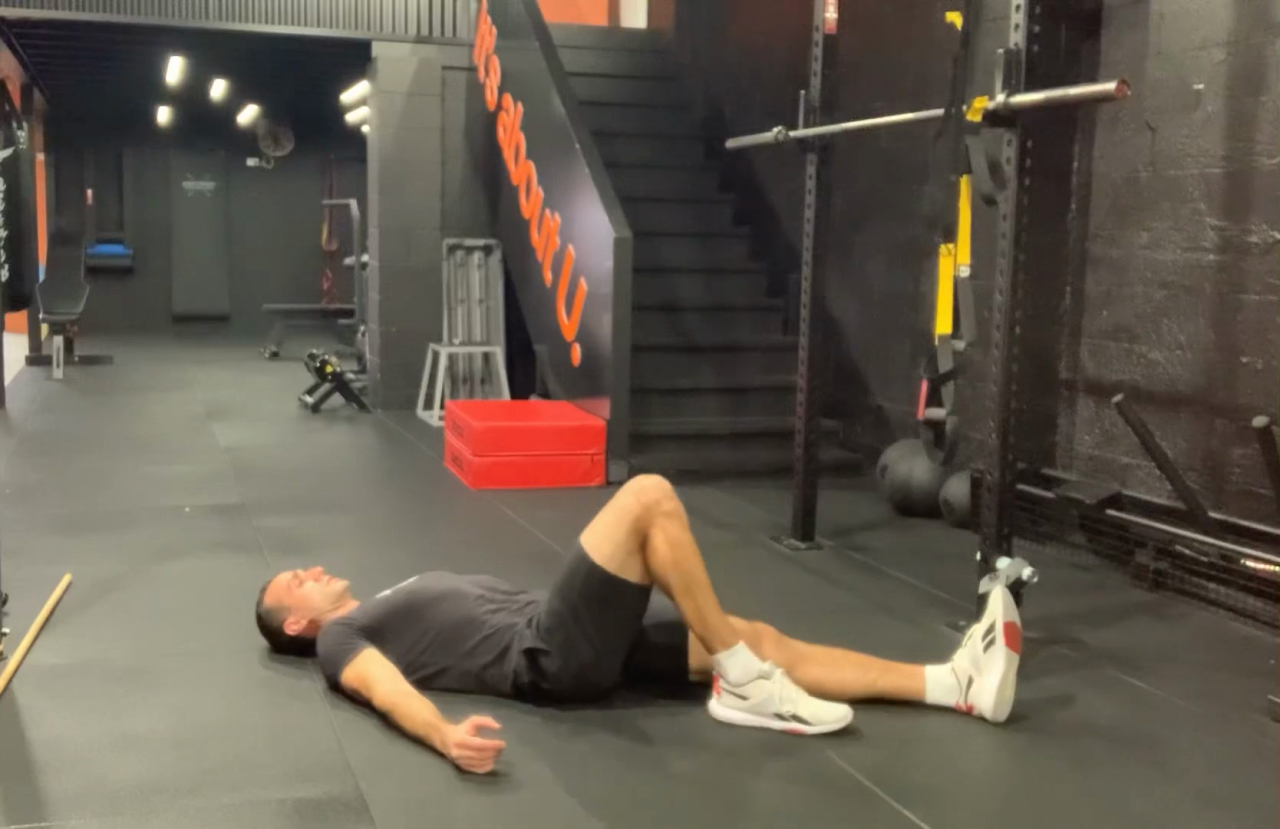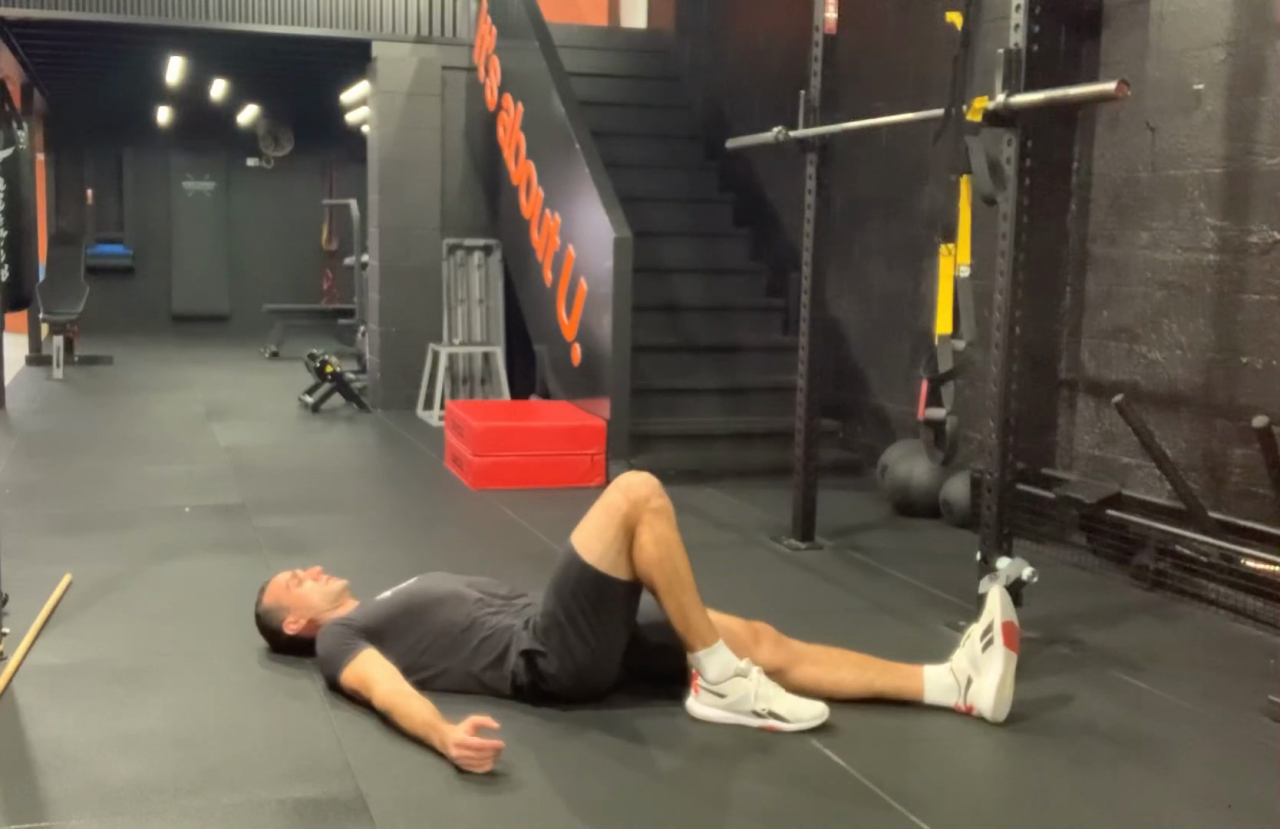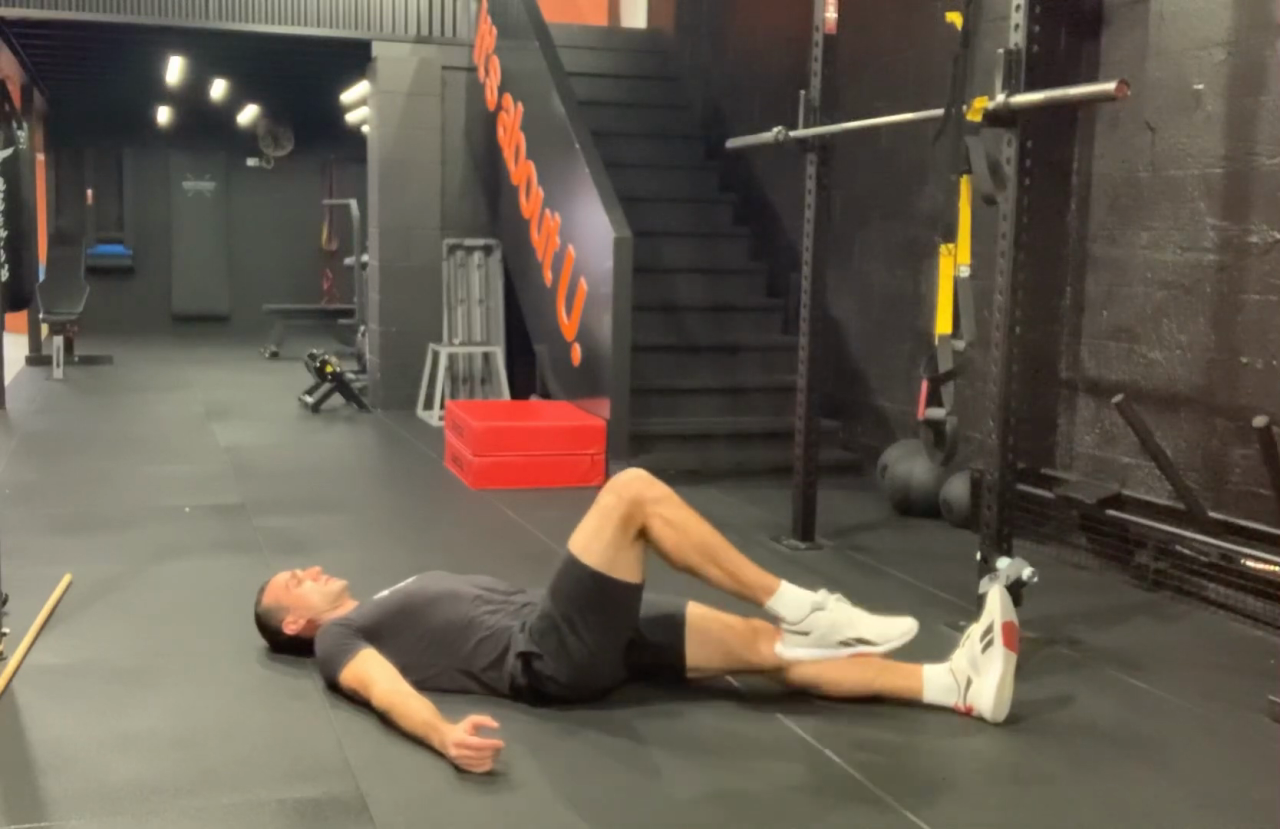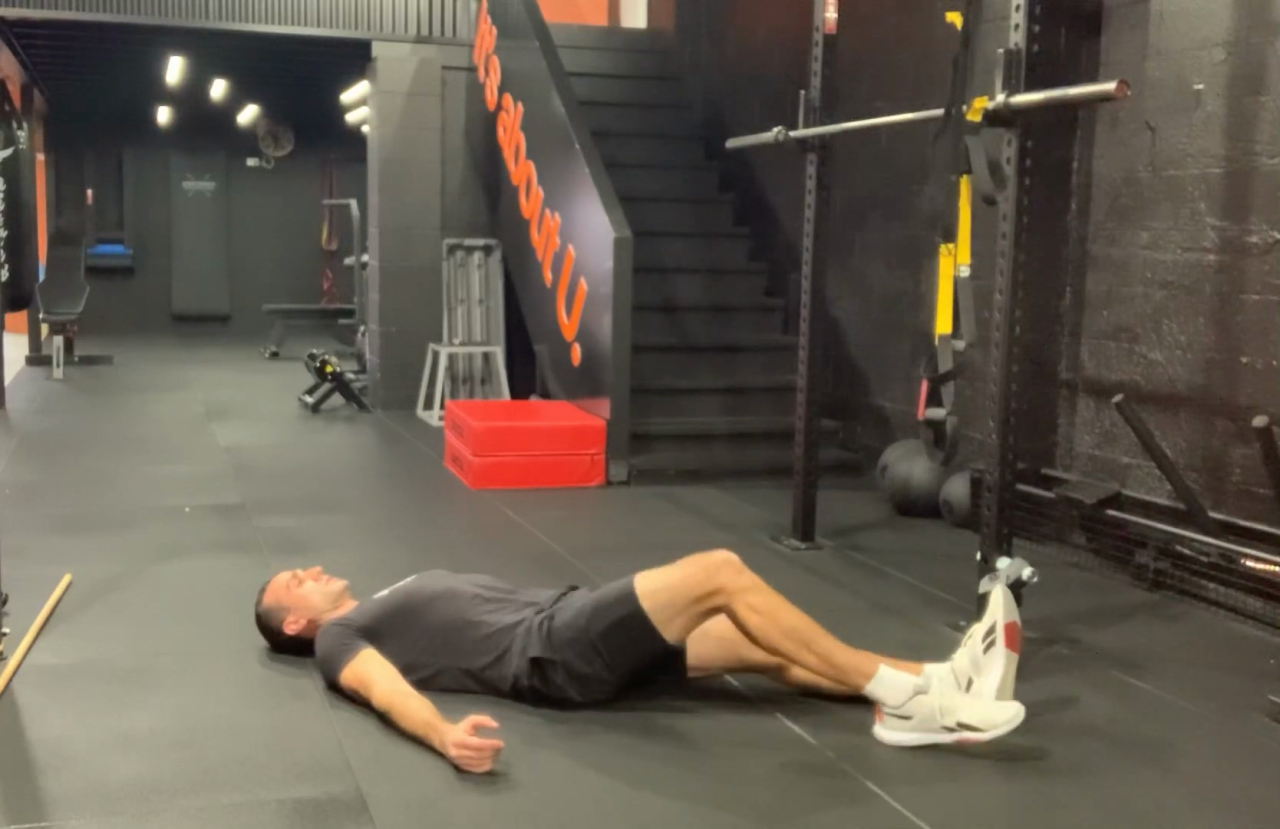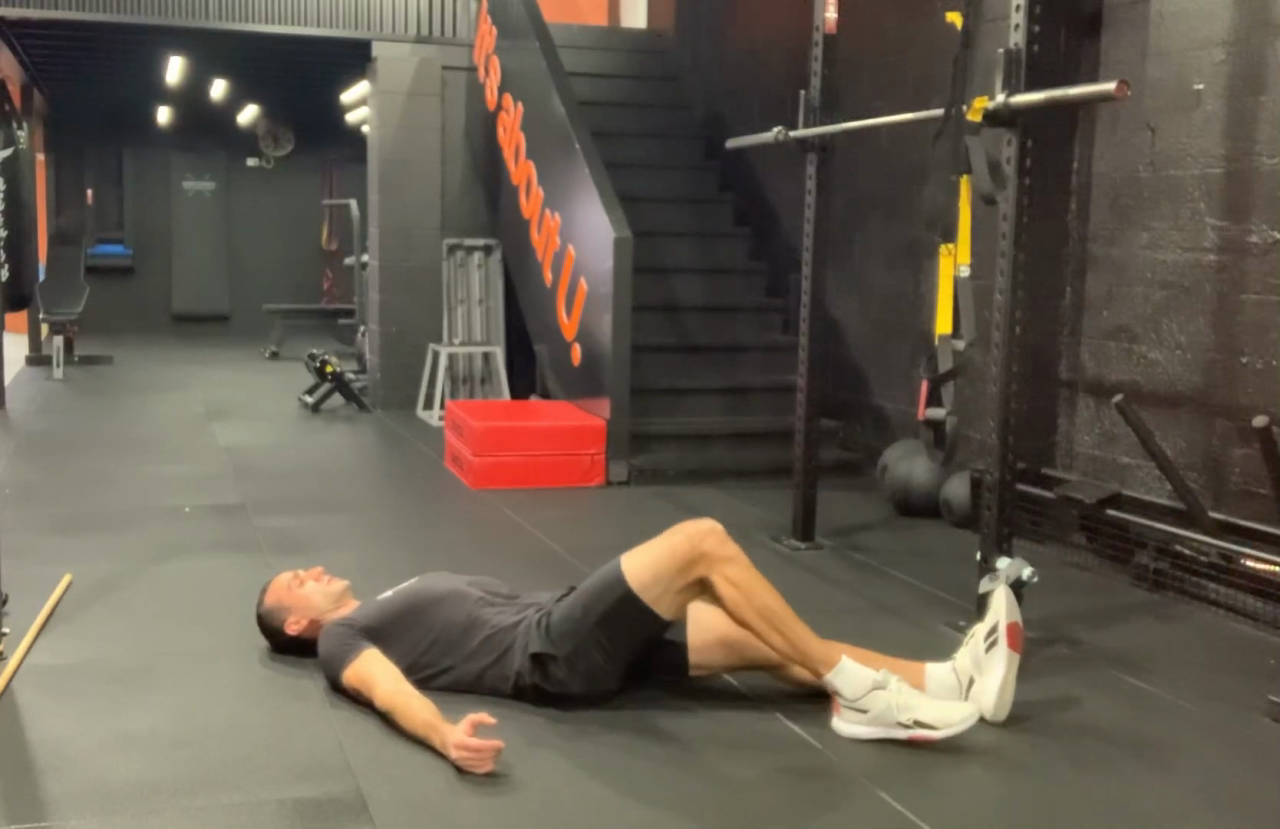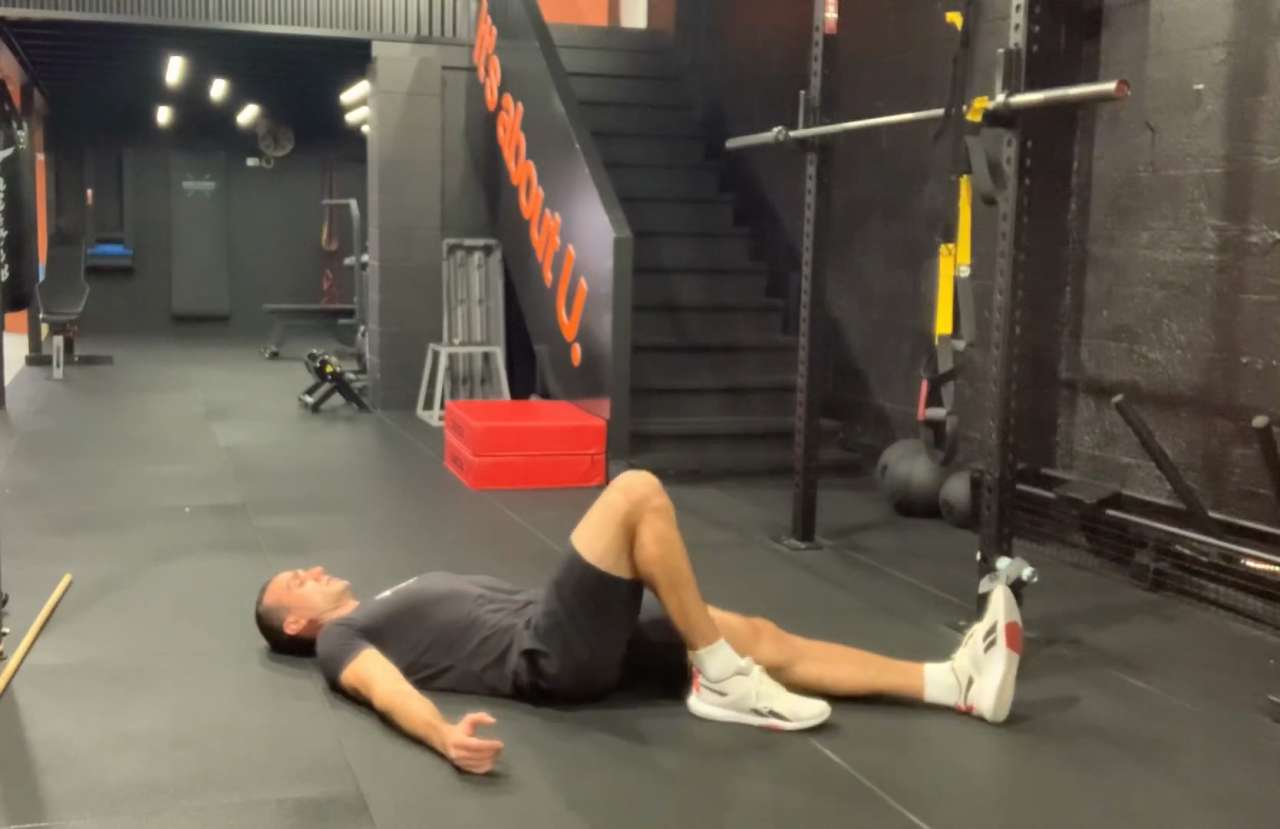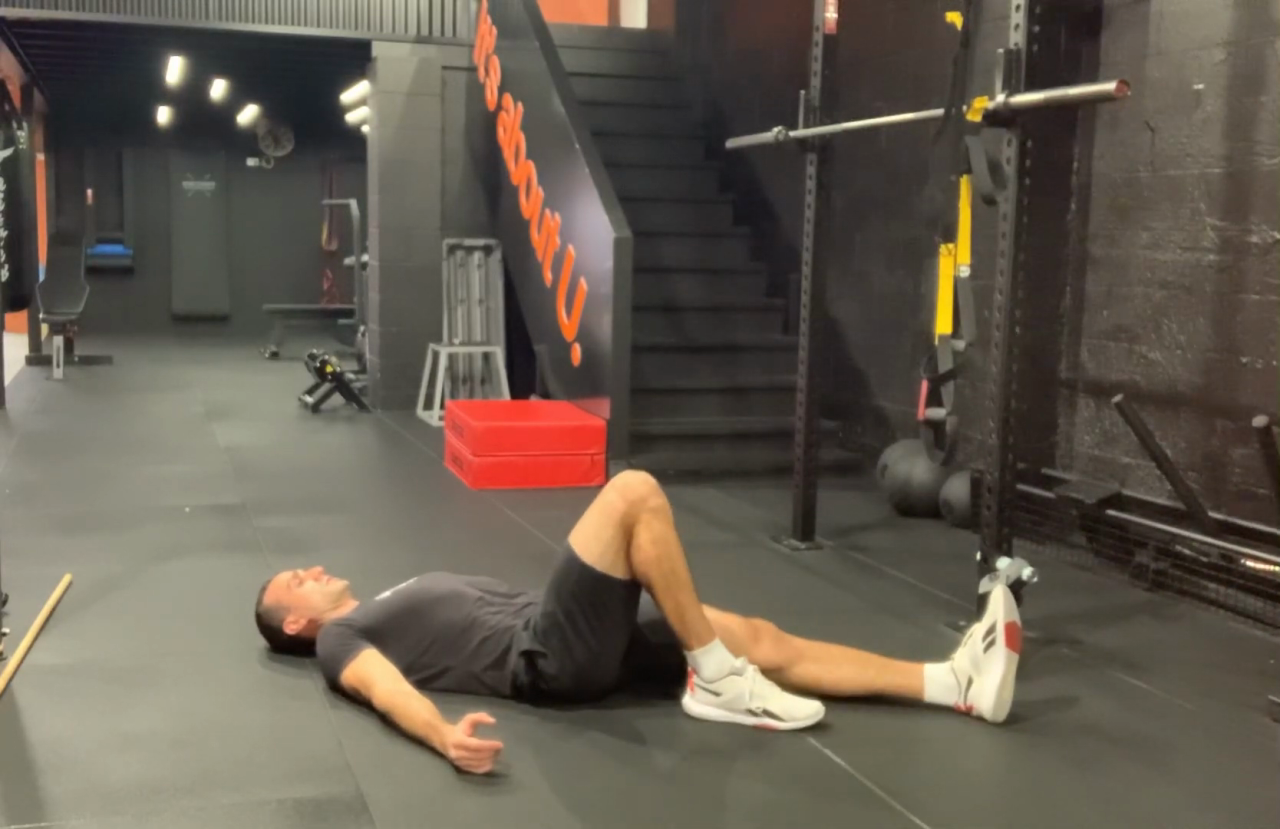
dt=0.7s
person 1, frame 1
left shoulder: (388, 608)
right shoulder: (340, 640)
right elbow: (387, 687)
right wrist: (444, 734)
left hip: (579, 639)
right hip: (552, 657)
left knee: (762, 641)
right knee: (649, 494)
left ankle: (958, 682)
right ankle: (740, 684)
person 1, frame 2
left shoulder: (392, 605)
right shoulder: (341, 640)
right elbow: (386, 689)
right wrist: (444, 735)
left hip: (572, 634)
right hip: (549, 656)
left knee: (760, 642)
right knee: (637, 492)
left ankle: (957, 685)
right ankle: (720, 683)
person 1, frame 3
left shoulder: (391, 604)
right shoulder: (339, 642)
right elbow: (386, 688)
right wrist: (444, 734)
left hip: (576, 637)
right hip: (550, 657)
left knee: (757, 641)
right knee: (633, 489)
left ankle: (958, 683)
right ankle: (803, 613)
person 1, frame 4
left shoulder: (385, 610)
right shoulder: (339, 640)
right elbow: (385, 689)
right wrist: (444, 735)
left hip: (562, 618)
right hip: (554, 657)
left knee: (760, 646)
right knee: (719, 572)
left ankle: (945, 677)
right ankle: (905, 700)
person 1, frame 5
left shoulder: (389, 608)
right shoulder: (341, 641)
right elbow: (391, 689)
right wrist: (445, 734)
left hip: (568, 626)
right hip: (558, 657)
left knee: (759, 642)
right knee: (702, 541)
left ankle: (953, 679)
right ankle: (860, 695)
person 1, frame 6
left shoulder: (391, 605)
right shoulder: (341, 641)
right elbow: (386, 689)
right wrist: (443, 734)
left hip: (576, 635)
right hip: (551, 655)
left knee: (758, 635)
right knee: (637, 489)
left ankle: (957, 683)
right ankle: (723, 682)
person 1, frame 7
left shoulder: (394, 605)
right shoulder: (341, 641)
right elbow: (386, 688)
right wrist: (443, 734)
left hip: (575, 638)
right hip: (551, 657)
left knee: (761, 639)
right knee: (635, 492)
left ankle: (957, 683)
right ankle: (716, 679)
